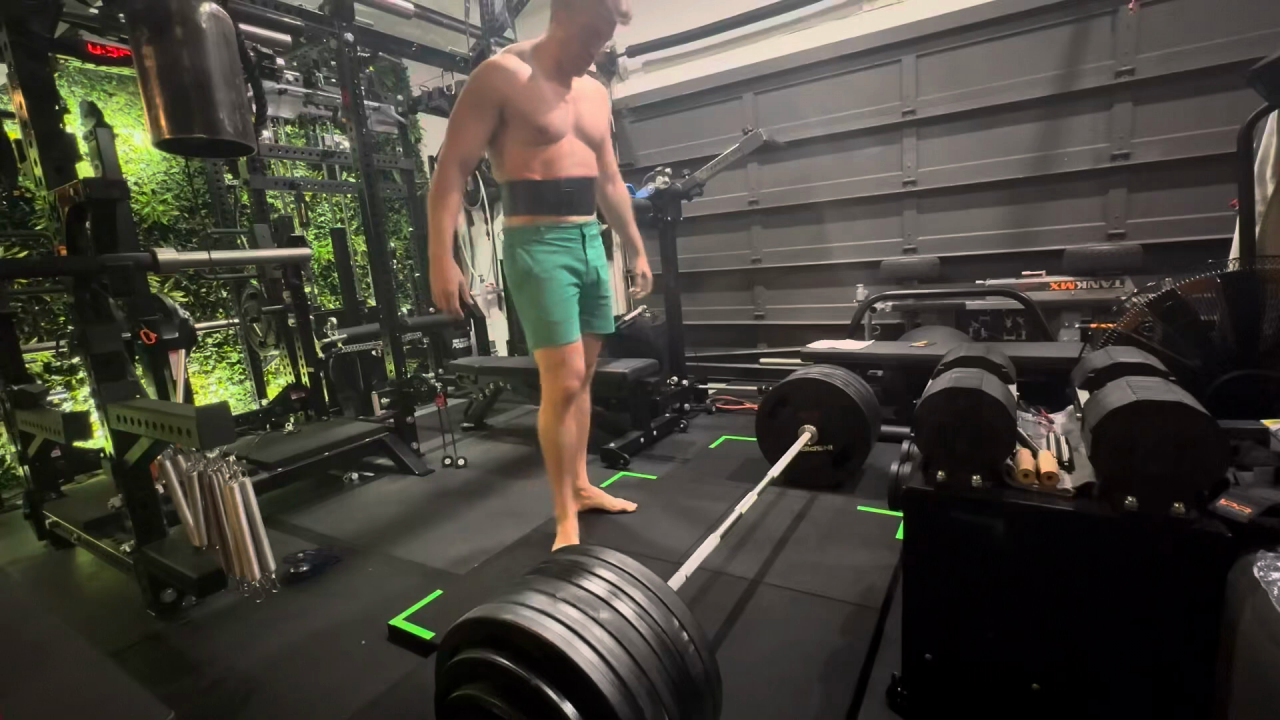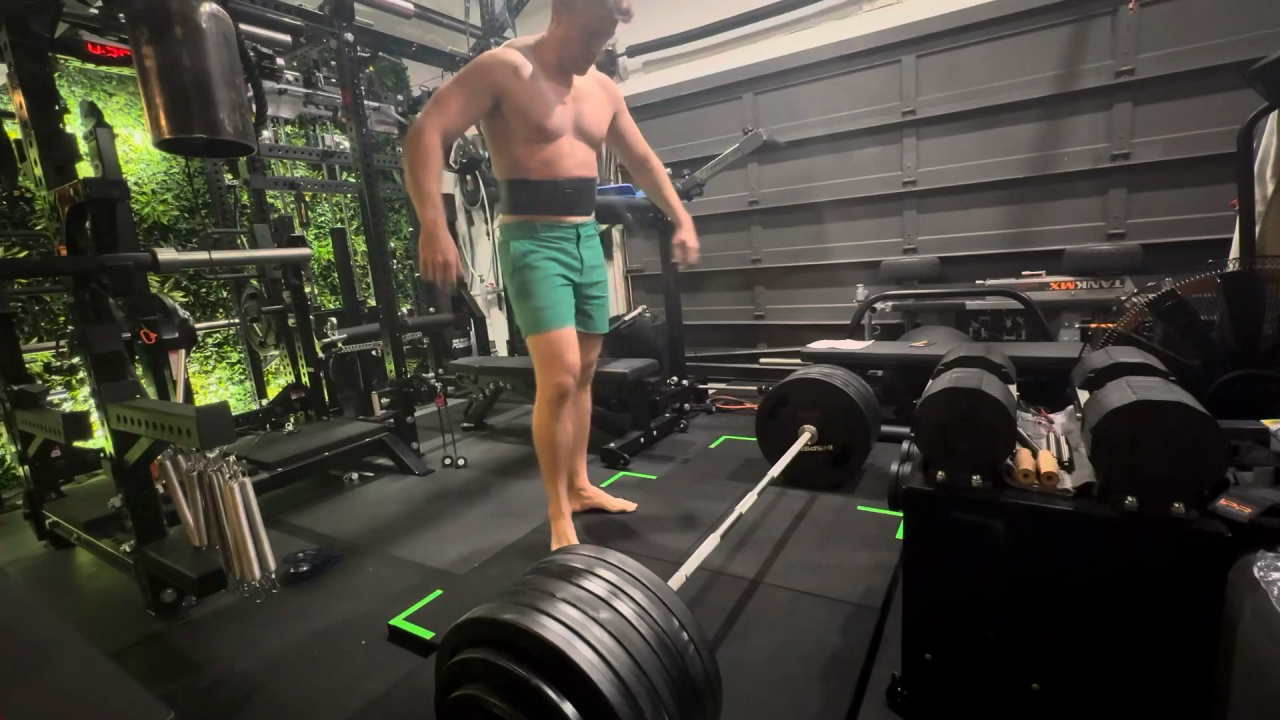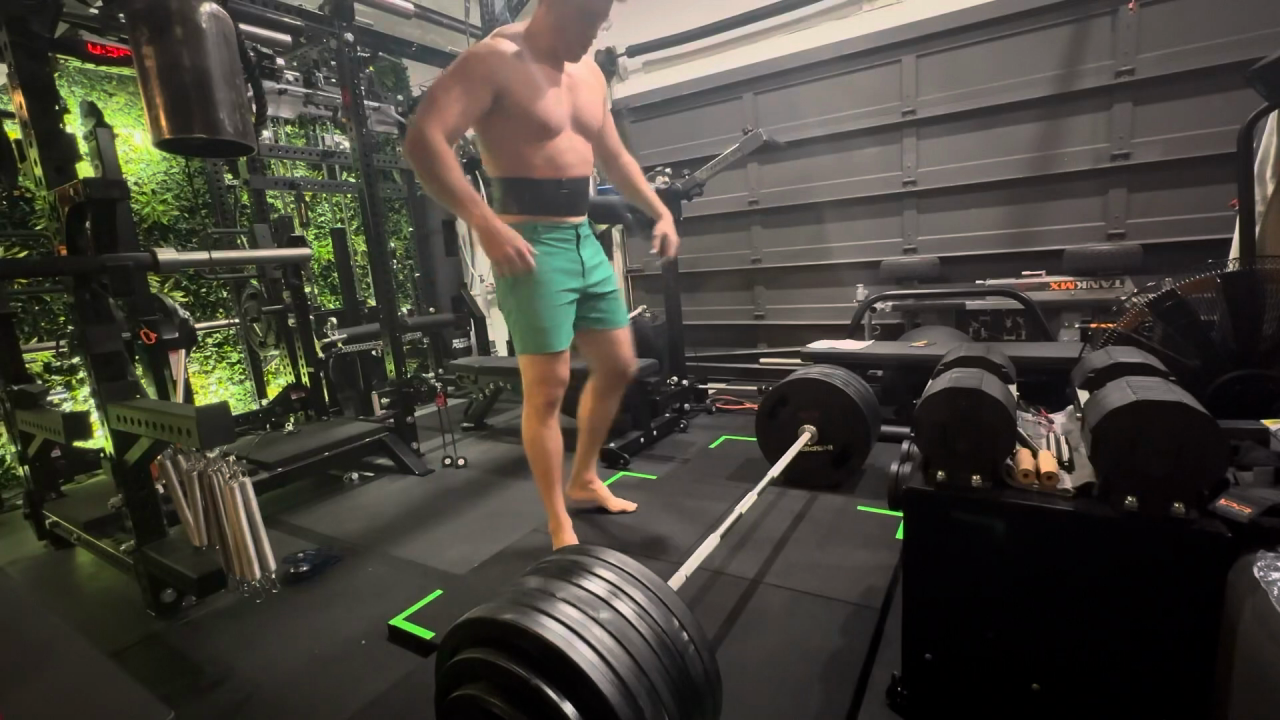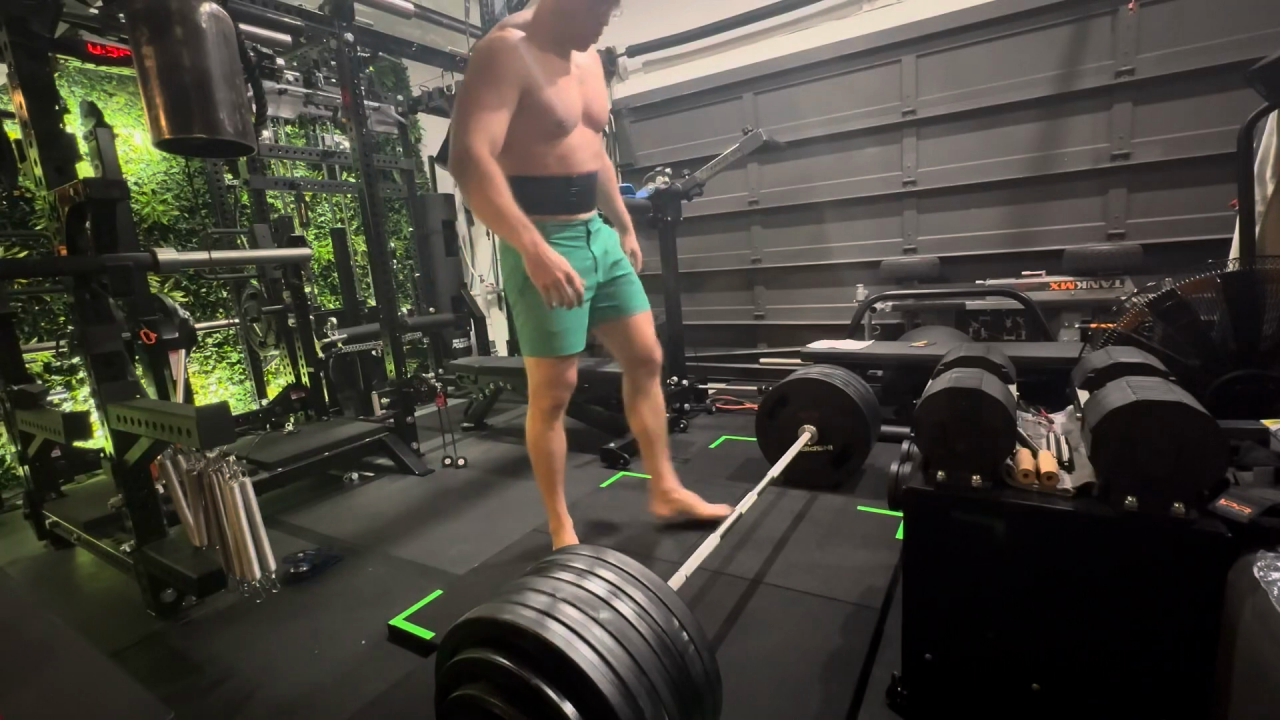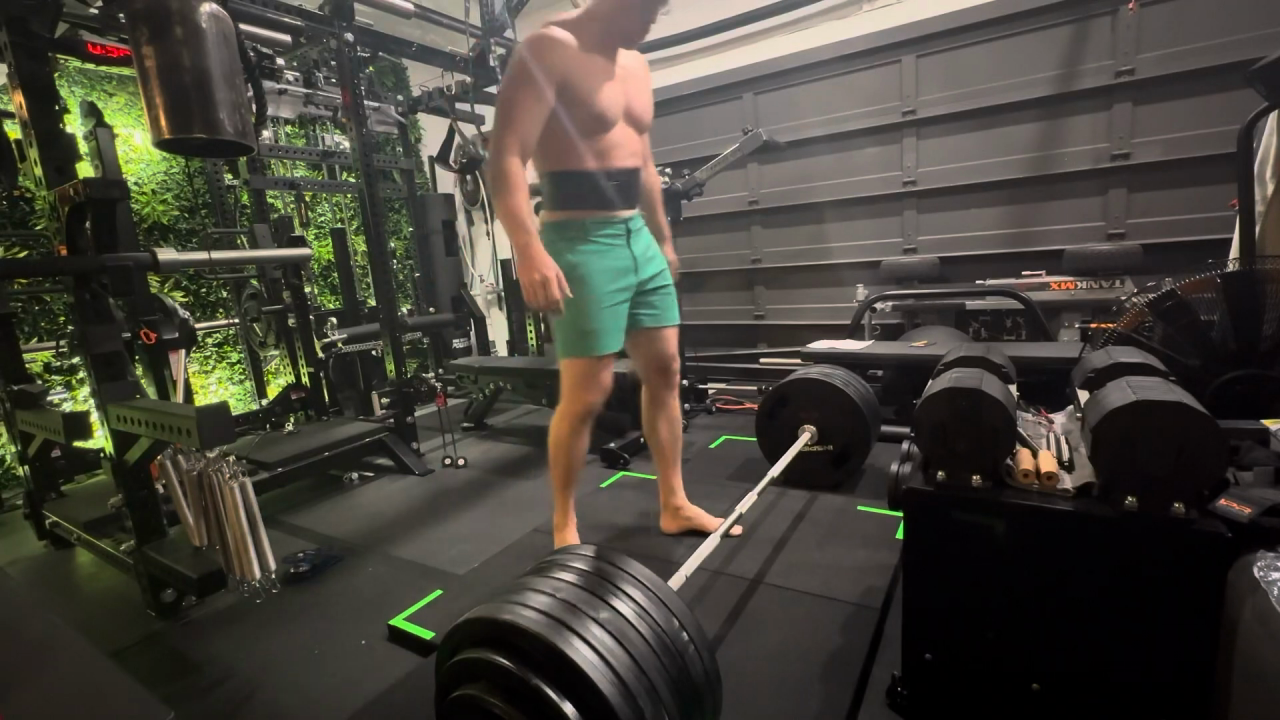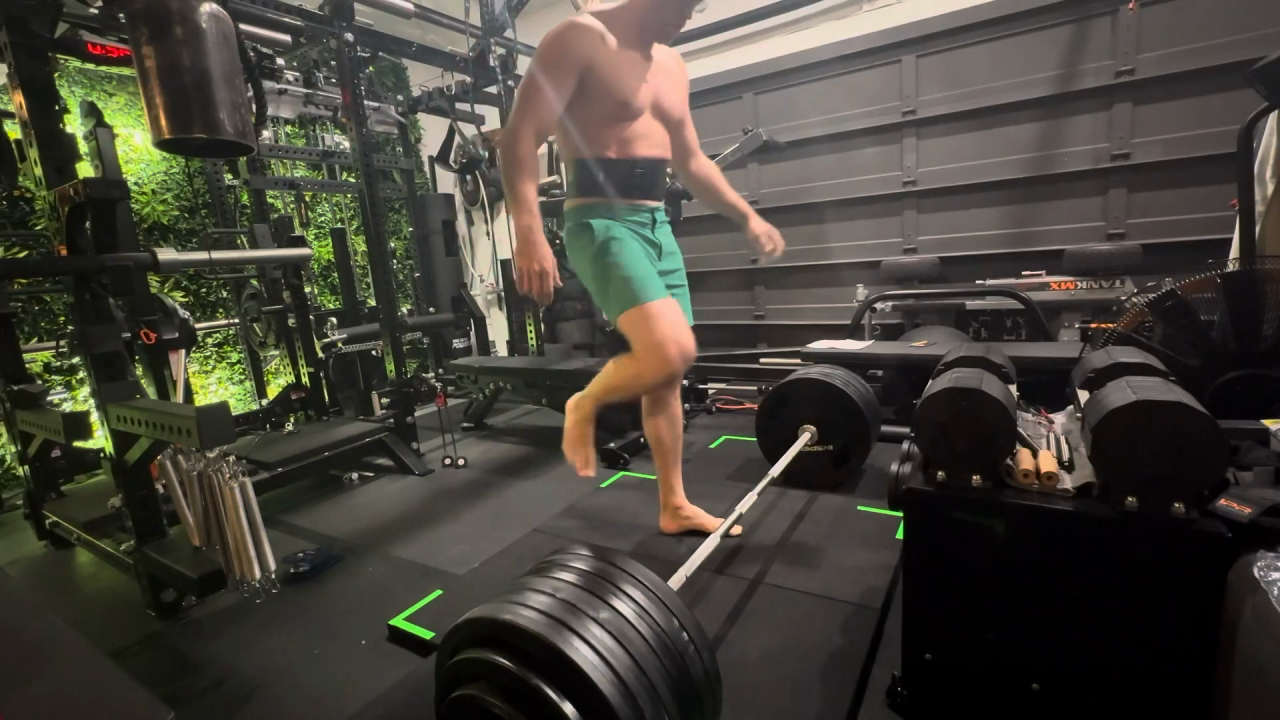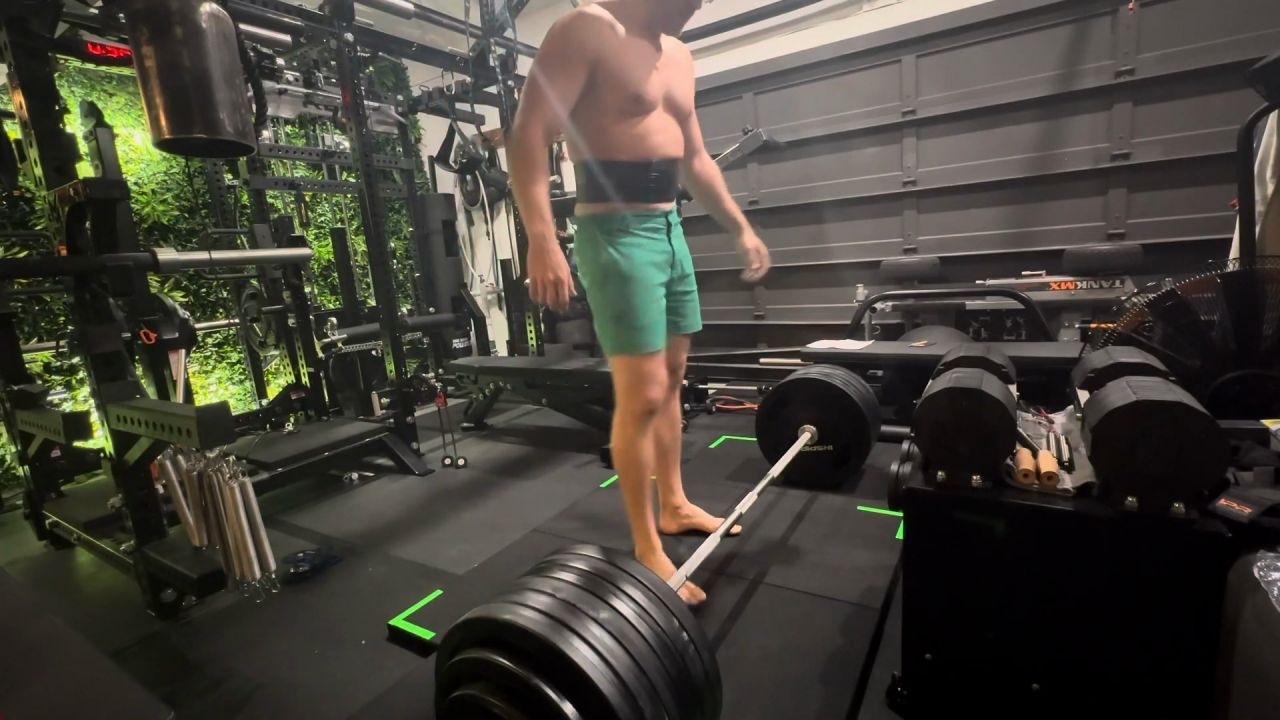
dt=0.3s
person 1, frame 1
left shoulder: (595, 92)
right shoulder: (502, 76)
right elbow: (452, 168)
left wrist: (637, 249)
right wrist: (442, 258)
left hip: (589, 241)
right hip: (537, 244)
left knee: (583, 376)
right knee: (564, 383)
left ankle: (580, 485)
right ankle: (563, 517)
person 1, frame 2
left shoulder: (601, 89)
right shoulder: (502, 71)
left elbow: (643, 161)
right elbow: (424, 135)
left wrist: (681, 221)
right wrist: (434, 228)
left hip: (587, 242)
right hip: (532, 243)
left knee: (580, 376)
right knee: (558, 378)
left ankle: (576, 487)
right ankle: (559, 522)
person 1, frame 3
left shoulder: (589, 74)
right shoulder: (495, 61)
left elbow: (615, 159)
right elbow: (425, 139)
left wrist: (660, 212)
right wrist: (485, 222)
left hip: (585, 240)
right hip: (529, 245)
left knee: (619, 367)
right knee: (547, 389)
left ankle: (584, 479)
right ankle: (560, 528)
person 1, frame 4
left shoulder: (589, 61)
right shoulder: (505, 54)
right elbow: (470, 159)
left wrist: (624, 226)
right wrist: (533, 248)
left hip: (597, 237)
right hip: (544, 246)
left knee: (646, 361)
right knee: (553, 391)
left ankle: (668, 492)
right ankle: (561, 530)
person 1, frame 5
left shoulder: (635, 65)
right shoulder: (548, 52)
right elbow: (504, 159)
left wrist: (663, 236)
right wrist: (531, 252)
left hip: (636, 239)
right hip: (581, 242)
left knee: (665, 373)
right knee: (587, 394)
left ankle: (675, 506)
right ankle: (564, 524)
person 1, frame 6
left shoulder: (672, 66)
left elbow: (690, 160)
right elbow: (519, 136)
left wrist: (747, 219)
right wrist: (529, 232)
left hip: (656, 227)
right hip: (602, 224)
left knee: (665, 365)
right knee: (671, 354)
left ankle: (674, 505)
right ankle: (586, 409)
person 1, frame 7
left shoulder: (678, 56)
right elbow: (527, 138)
left wrist: (741, 227)
right wrist: (542, 240)
left hip: (669, 231)
right hip: (614, 235)
left knee: (671, 380)
right knee: (644, 394)
left ankle: (674, 505)
right ankle: (643, 545)
